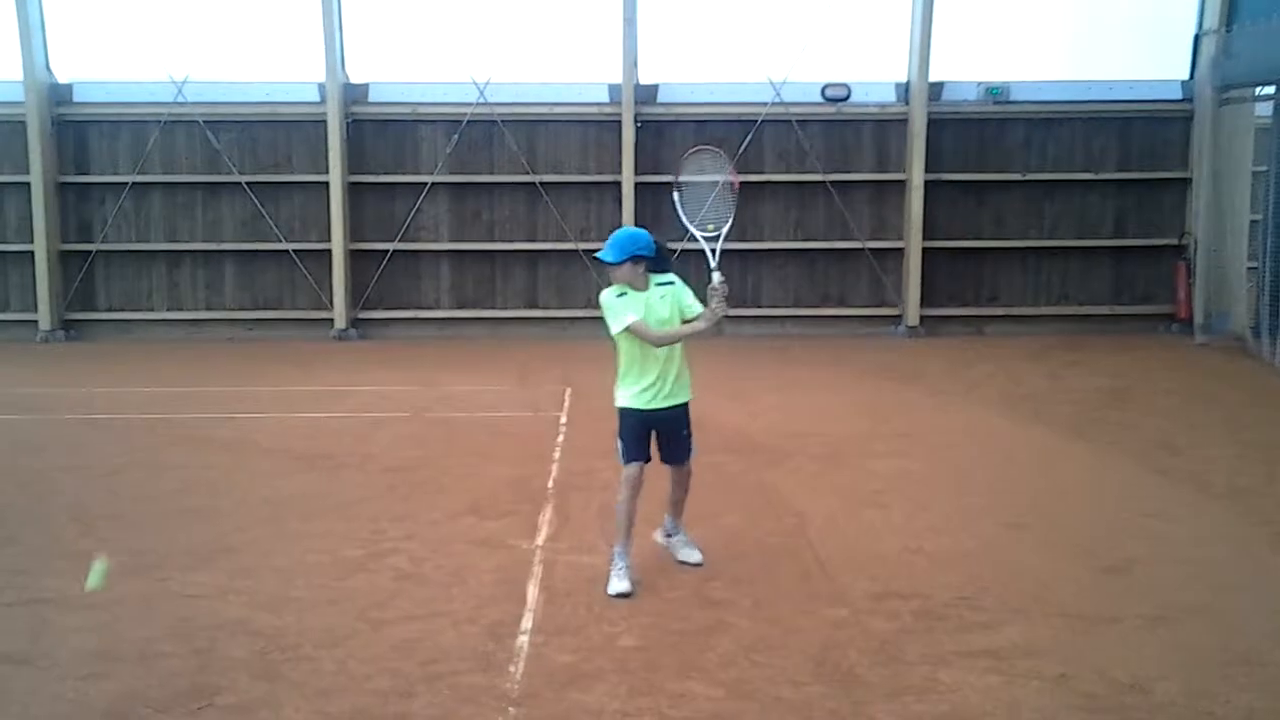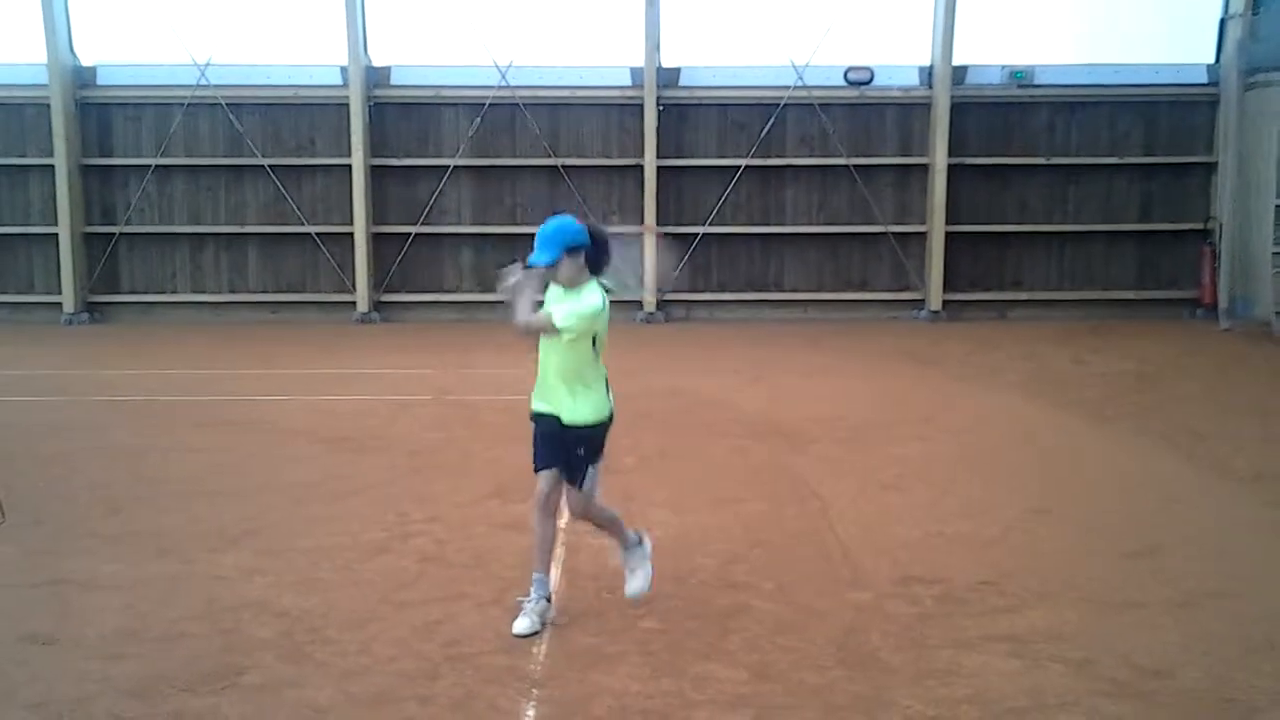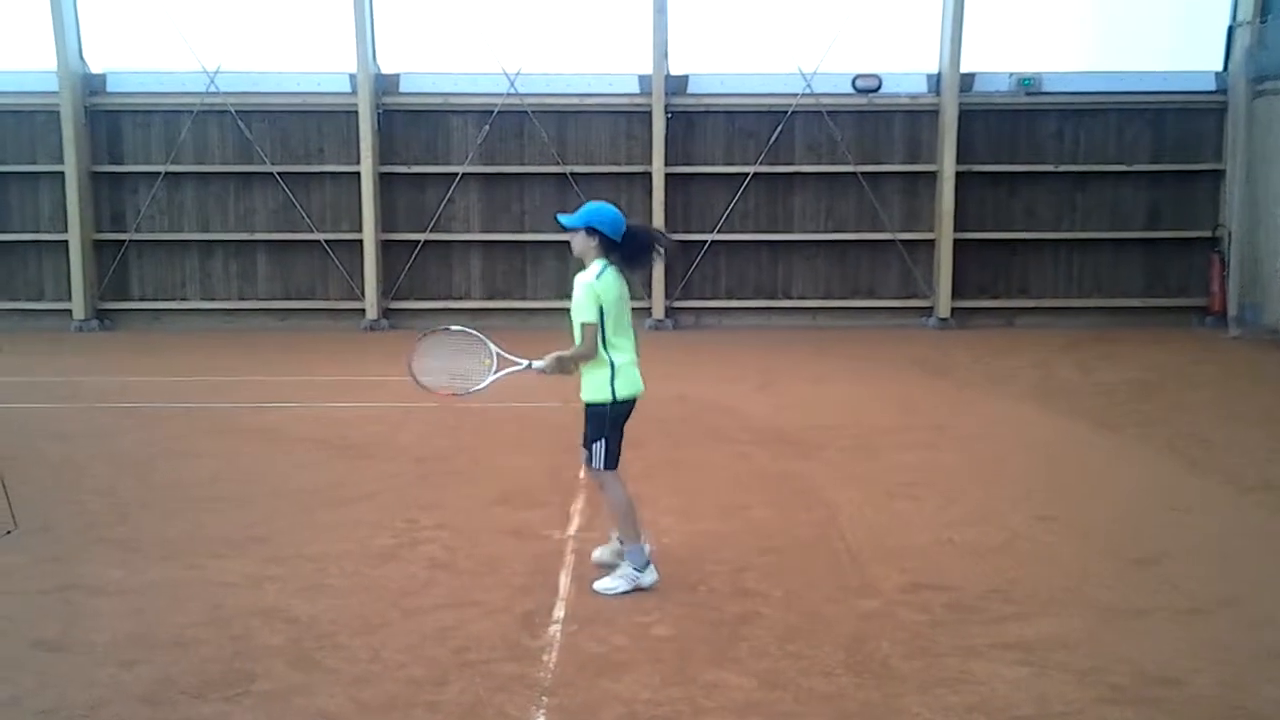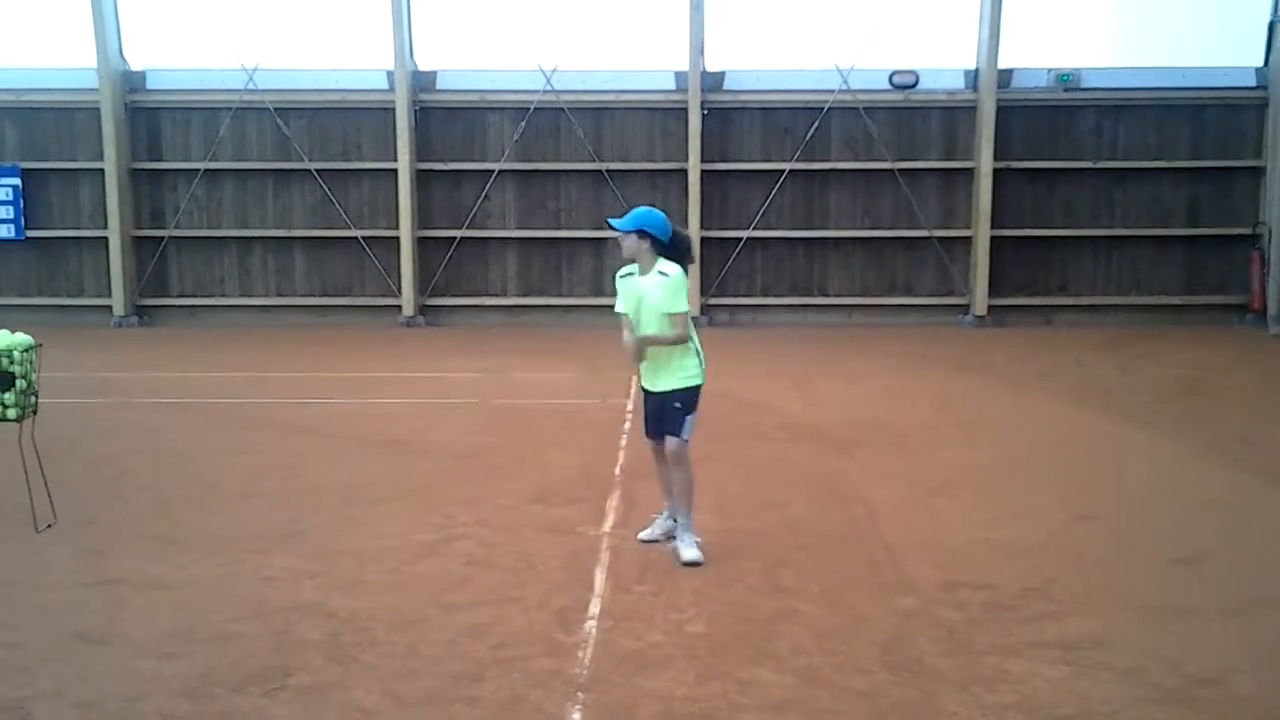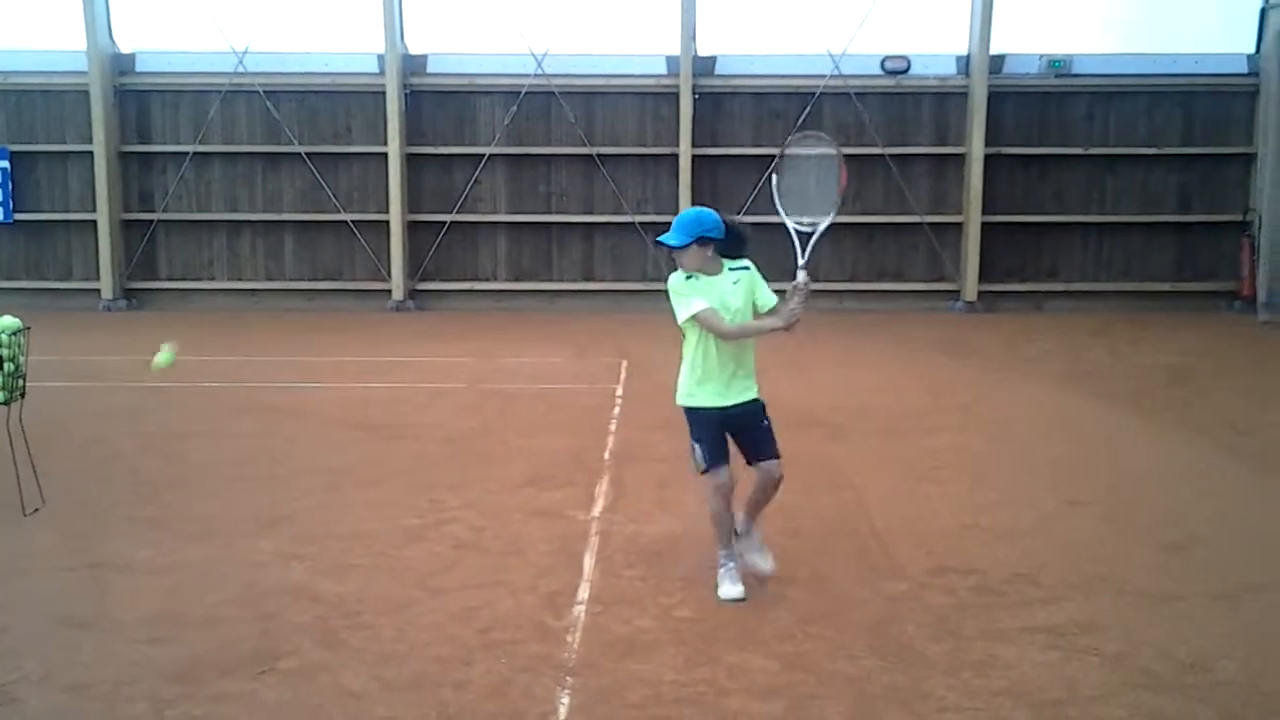
dt=1s
person 1, frame 1
left shoulder: (672, 285)
right shoulder: (611, 299)
left elbow: (704, 323)
right elbow: (654, 338)
left wrist: (713, 308)
right wrist: (703, 323)
left hip: (674, 398)
right hip: (634, 401)
left knee: (682, 471)
right knee: (632, 477)
left ankle: (674, 530)
right ankle: (620, 562)
person 1, frame 2
left shoulder: (590, 303)
right shoulder: (559, 290)
left elbow: (526, 324)
right elbow: (532, 327)
left wrist: (523, 292)
right wrist: (522, 289)
left hip: (586, 416)
right hip: (550, 409)
left knee: (580, 504)
right knee: (544, 496)
left ankle: (634, 545)
right ankle: (539, 597)
person 1, frame 3
left shoulder: (587, 282)
right shoulder: (613, 276)
left elbow: (588, 348)
left wrist: (560, 359)
right wrist: (572, 360)
left hip: (606, 391)
right hip: (620, 386)
left knee: (604, 474)
right knee: (598, 466)
left ankle: (638, 565)
right ankle: (624, 540)
person 1, frame 4
left shoulder: (671, 274)
right shoulder: (625, 278)
left elbow: (684, 331)
right elbow: (627, 325)
left wrist: (646, 340)
right wrist: (631, 344)
left hip: (683, 378)
right hip: (652, 379)
left knee: (674, 450)
right knee: (658, 450)
left ankle: (686, 533)
right ankle: (672, 516)
person 1, frame 5
left shoulder: (745, 272)
right shoulder: (679, 283)
left elbow: (773, 317)
right elbow: (722, 330)
left wrist: (793, 304)
right wrist: (778, 322)
left hip: (743, 394)
right hip: (701, 398)
left knee: (772, 472)
right knee: (720, 482)
left ankle: (744, 528)
right ankle: (726, 561)
